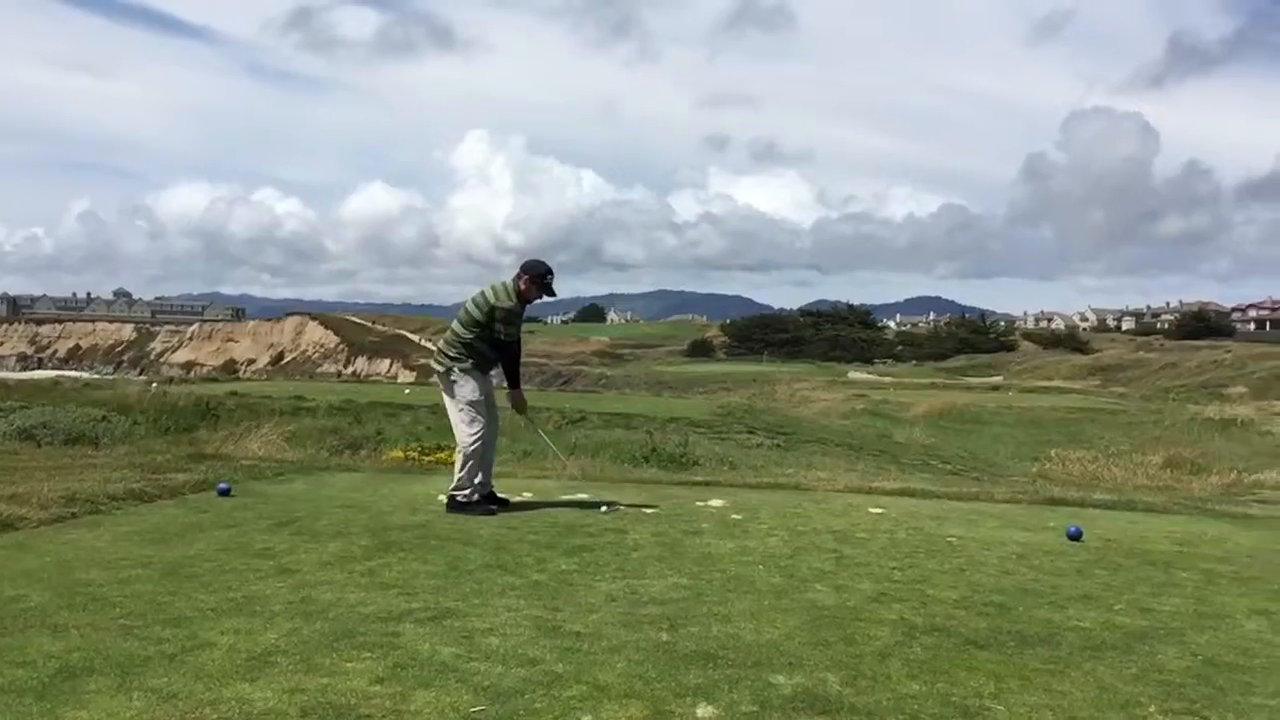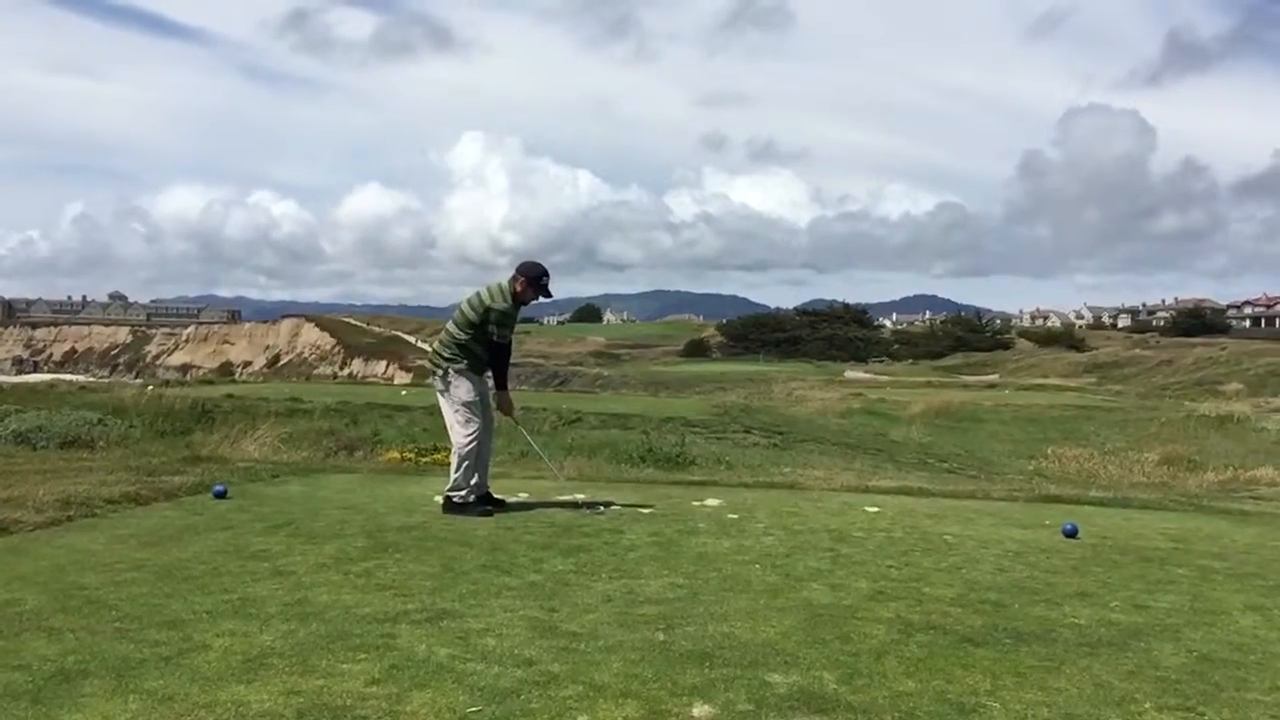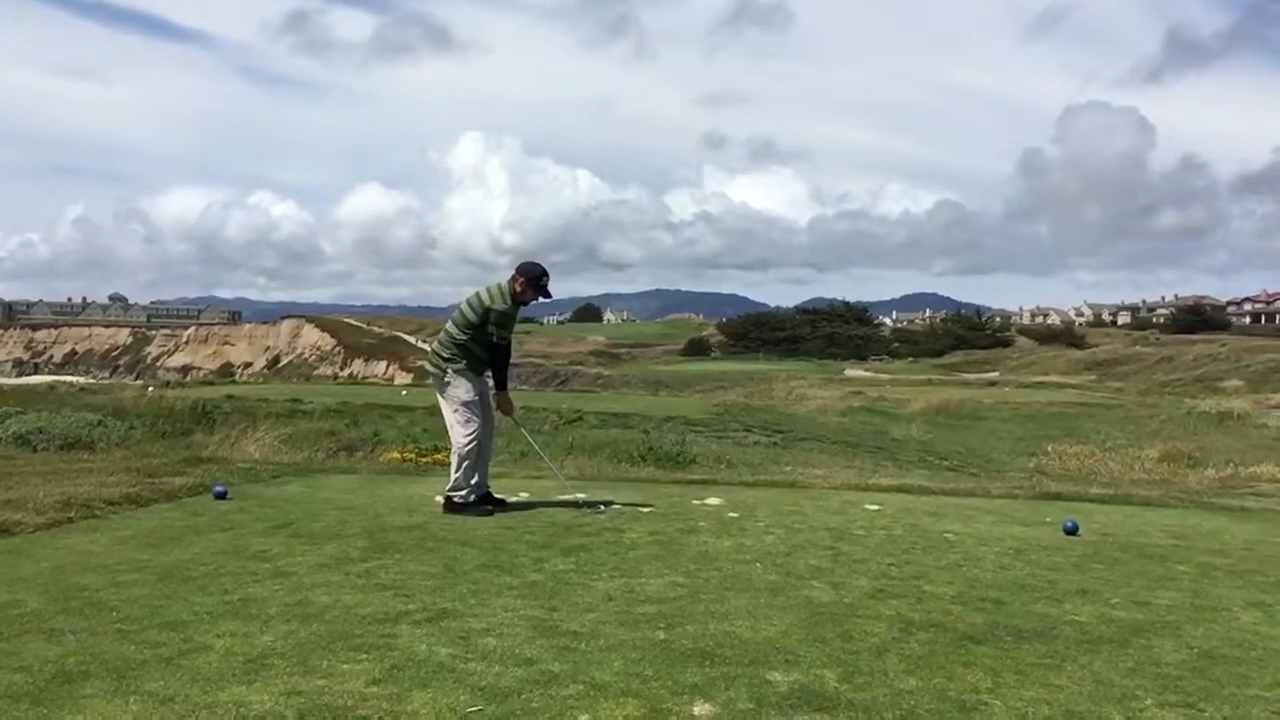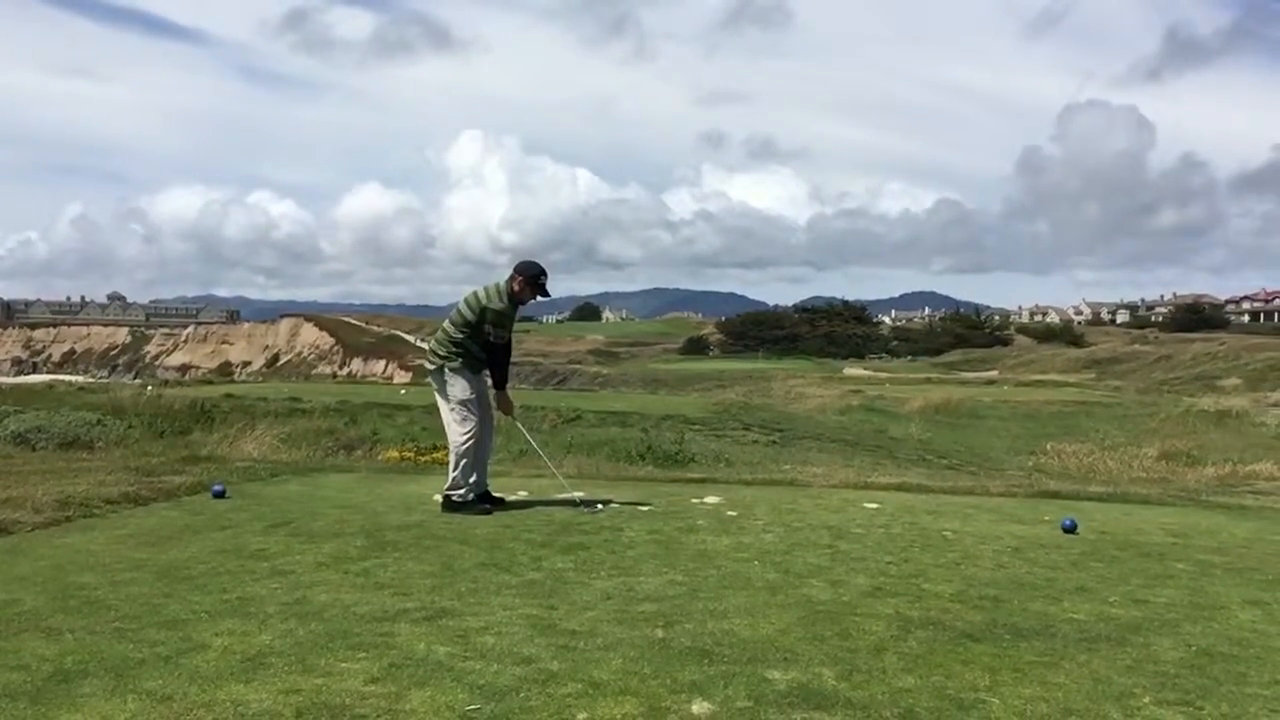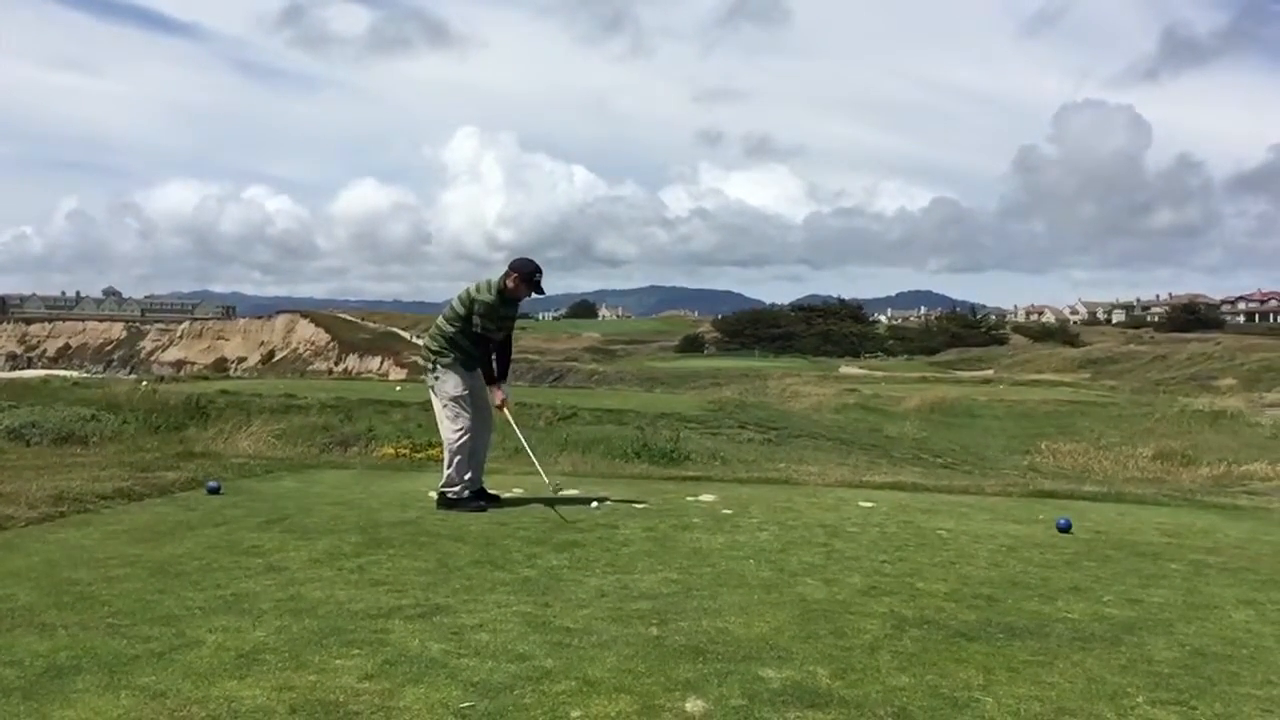
dt=1s
person 1, frame 1
left shoulder: (508, 296)
right shoulder: (507, 303)
left elbow: (509, 348)
right elbow: (506, 350)
left wrist: (513, 387)
right wrist: (515, 390)
left hip: (471, 365)
right hip: (458, 365)
left knee: (488, 427)
right knee: (473, 430)
left ankle: (481, 490)
right ankle: (461, 496)
person 1, frame 2
left shoulder: (503, 297)
right shoulder: (501, 305)
left elbow: (499, 349)
right elbow: (497, 350)
left wrist: (500, 389)
right wrist: (502, 391)
left hip: (466, 366)
right hip: (453, 366)
left knee: (484, 428)
right knee: (468, 430)
left ankle: (477, 491)
right ankle: (457, 497)
person 1, frame 3
left shoulder: (502, 298)
right shoulder: (501, 305)
left elbow: (499, 350)
right elbow: (497, 351)
left wrist: (500, 390)
right wrist: (502, 392)
left hip: (466, 366)
right hip: (453, 366)
left knee: (484, 428)
right knee: (469, 430)
left ankle: (478, 491)
right ankle: (457, 497)
person 1, frame 4
left shoulder: (504, 299)
right shoulder: (497, 304)
left elbow: (502, 348)
right elbow: (493, 351)
left wrist: (501, 388)
right wrist: (501, 391)
left hip: (466, 364)
right hip: (450, 363)
left knee: (483, 426)
right knee: (466, 427)
left ankle: (477, 489)
right ankle: (456, 496)
person 1, frame 5
left shoulder: (509, 302)
right shoulder: (486, 298)
left elbow: (503, 343)
right elbow: (481, 344)
left wrist: (501, 382)
right wrist: (492, 386)
left hip: (466, 362)
right hip: (444, 359)
left knee: (482, 423)
right knee: (459, 424)
left ankle: (472, 486)
right ankle: (451, 493)
